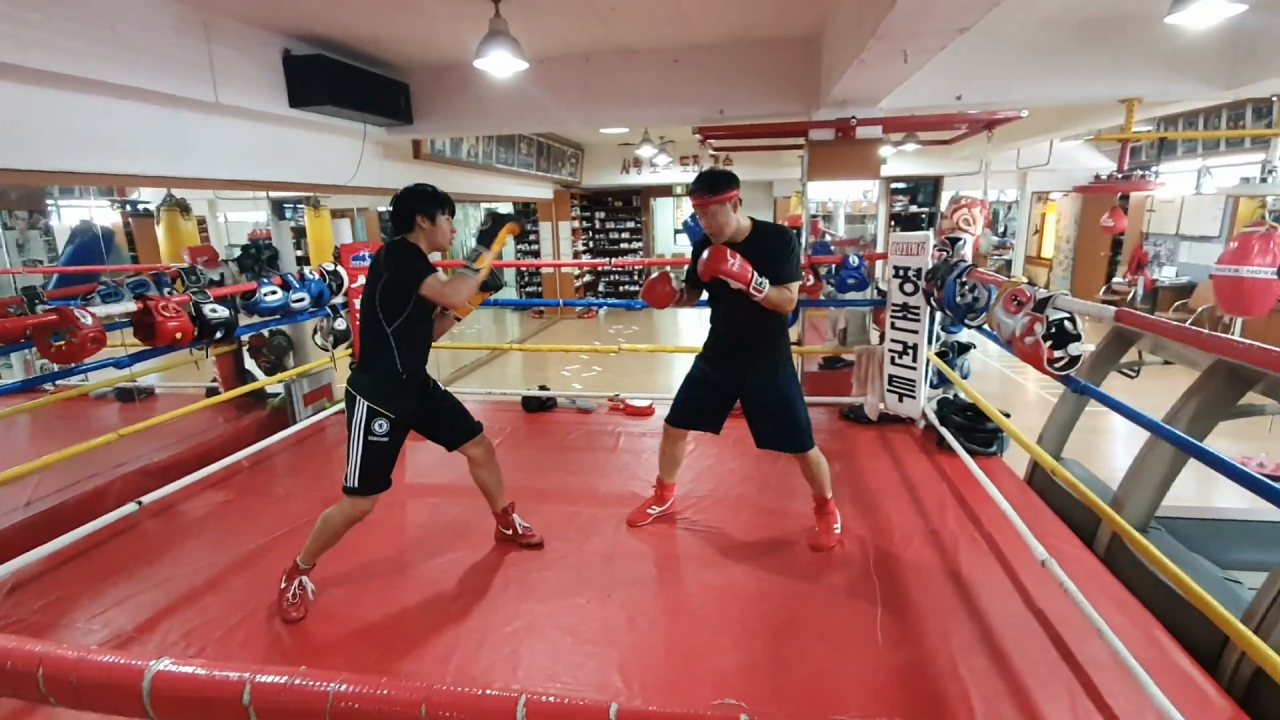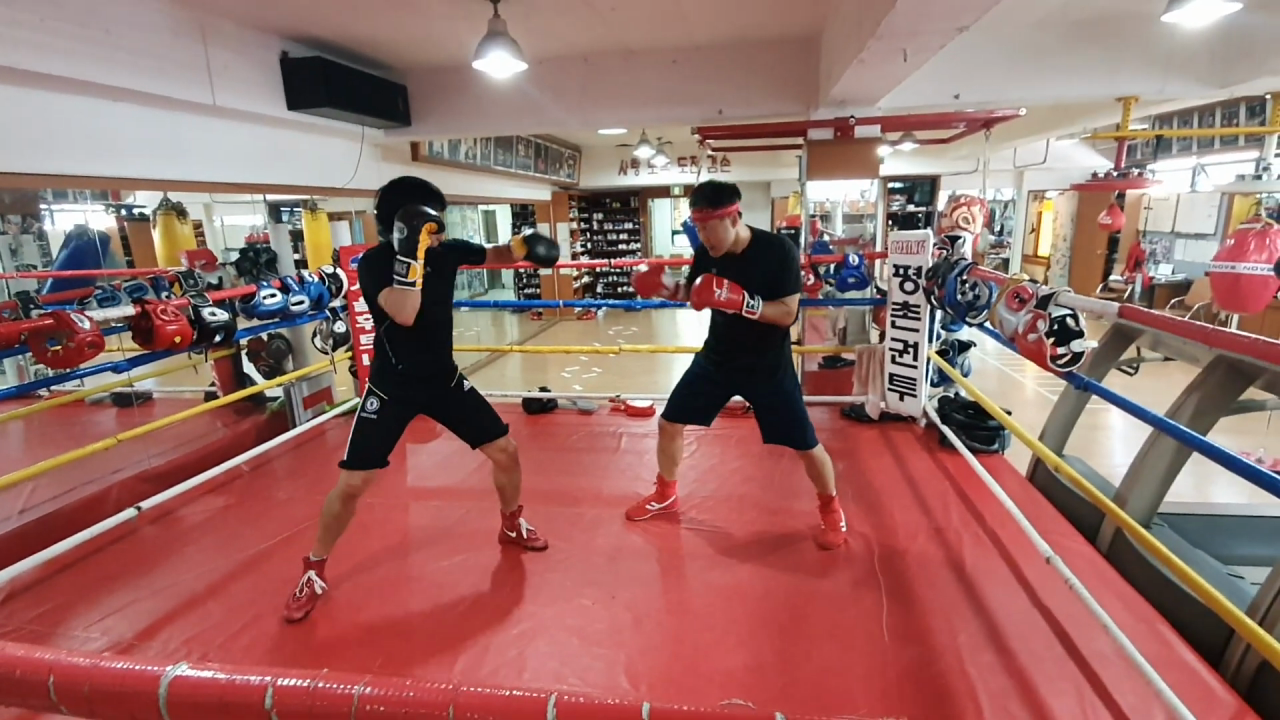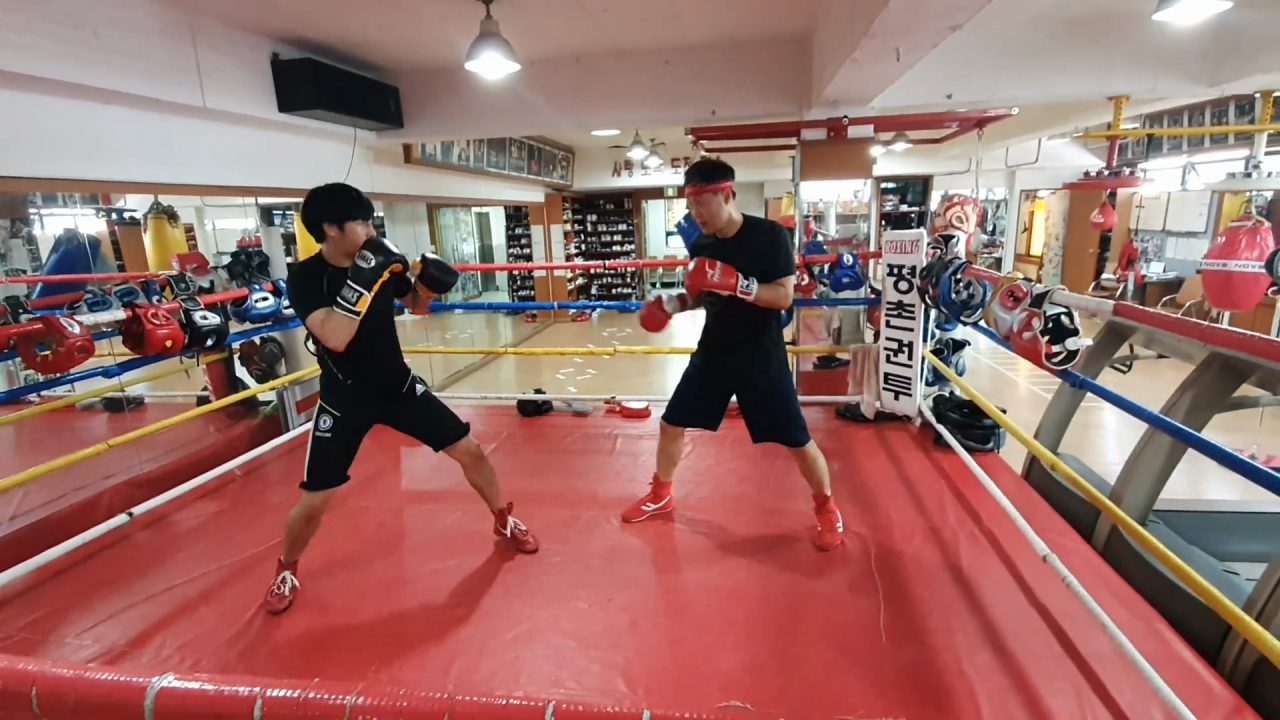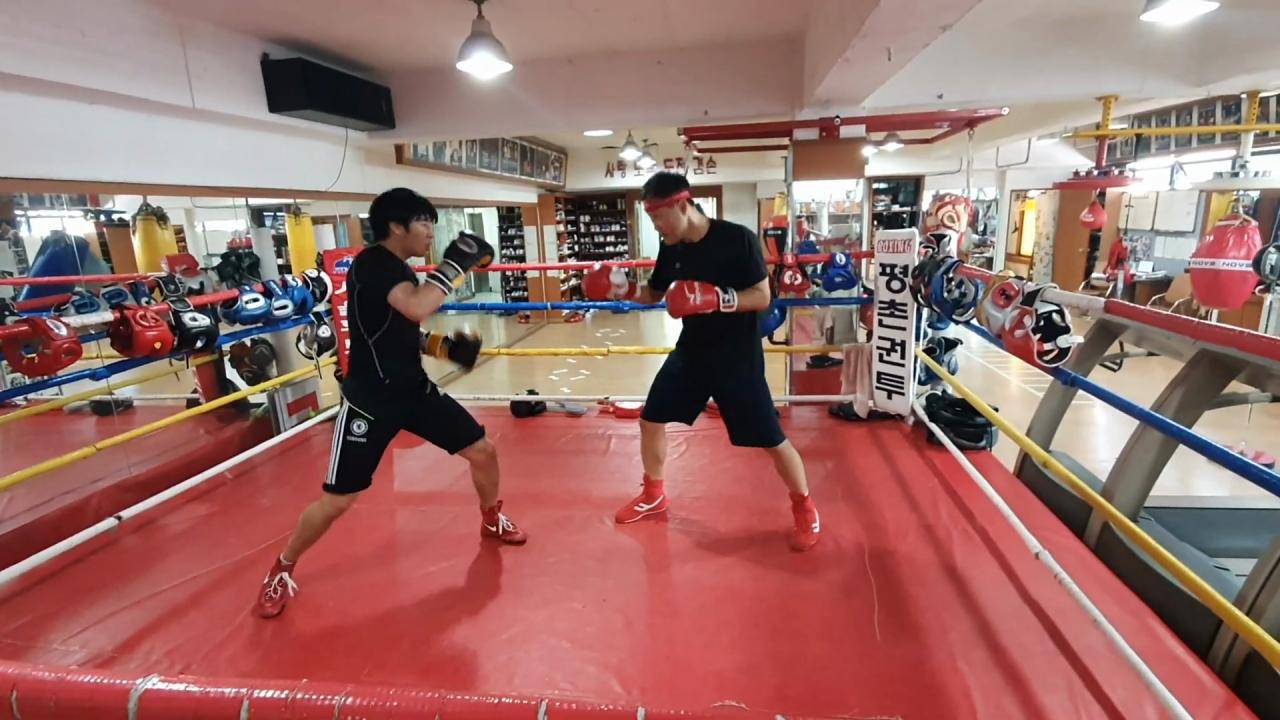
dt=0.4s
person 1, frame 1
left shoulder: (415, 262)
right shoulder: (397, 256)
left elbow: (428, 331)
right elbow: (454, 293)
left wrist: (473, 298)
right wrist: (490, 243)
left hip: (416, 385)
right hip: (378, 395)
left knee: (480, 446)
right knee: (358, 503)
left ankle: (506, 522)
right ankle: (297, 574)
person 1, frame 2
left shoulder: (446, 250)
right shoulder: (374, 262)
left elbow: (496, 256)
right elbow: (406, 315)
left wrist: (523, 246)
right wrist: (410, 248)
left hip: (442, 378)
right hip: (391, 384)
left knee: (505, 450)
right knee: (352, 482)
left ankle: (512, 525)
right ankle: (313, 569)
person 1, frame 3
left shoulder: (383, 263)
right shoulder: (304, 278)
left elbow: (417, 305)
right elbow: (335, 339)
left wrist: (429, 280)
right wrist: (362, 279)
left hip: (399, 386)
right hip: (344, 399)
left knee: (469, 449)
right knee: (313, 502)
left ankle: (504, 520)
right ankle: (287, 569)
person 1, frame 4
left shoulder: (402, 267)
right shoulder: (372, 263)
right elbow: (417, 308)
left wrist: (445, 344)
right wrist: (457, 261)
left hip: (414, 388)
right hip: (370, 399)
left knee: (483, 449)
right knee: (335, 502)
left ankle: (492, 520)
right ankle: (283, 569)
person 2, frame 1
left shoulder: (779, 239)
right shoulder: (706, 247)
left elbow: (788, 302)
right elbow: (692, 294)
left wrist: (747, 278)
right wrist: (672, 291)
left hip: (768, 362)
right hip: (717, 356)
left knee: (802, 446)
right knee: (674, 427)
left ankle: (827, 511)
right ankle: (663, 497)
person 2, frame 2
left shoulder: (778, 250)
right shoulder: (706, 253)
left elbow: (787, 313)
right elbow: (694, 296)
left wrist: (740, 301)
right wrist: (667, 286)
left hip: (769, 364)
right hip: (717, 357)
left knee: (806, 445)
right knee: (669, 423)
left ankle: (831, 509)
right ankle: (665, 494)
person 2, frame 3
left shoulder: (770, 235)
right shoulder: (701, 245)
left elbow: (784, 296)
left wrist: (734, 283)
right wrist: (674, 303)
left hip: (763, 360)
right hip: (711, 356)
left knee: (798, 442)
right knee: (671, 425)
left ankle: (826, 509)
right ankle: (661, 495)
person 2, frame 4
left shoulder: (738, 239)
right shoulder: (672, 249)
left elbow: (762, 297)
right elbow: (654, 294)
left wrist: (714, 298)
right wrist: (622, 286)
left hip: (738, 358)
right hip: (689, 353)
left knee: (772, 441)
right knee: (650, 419)
left ankle: (805, 509)
right ankle: (654, 494)
